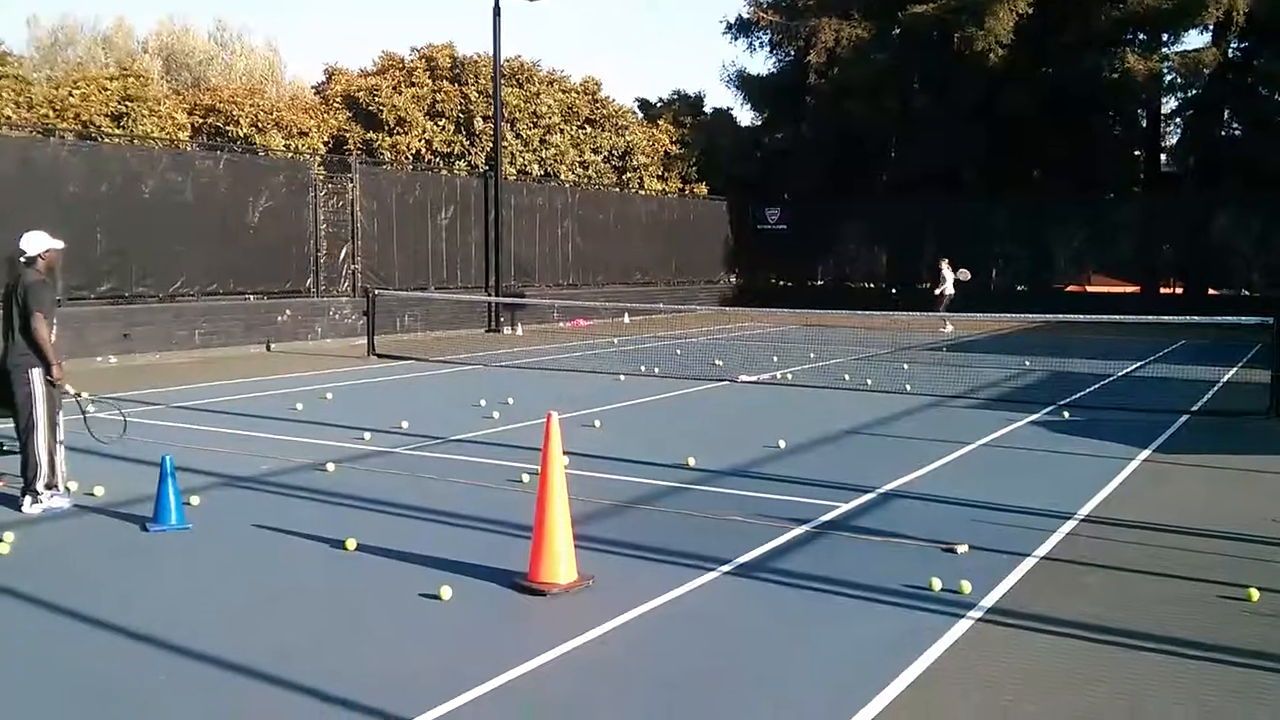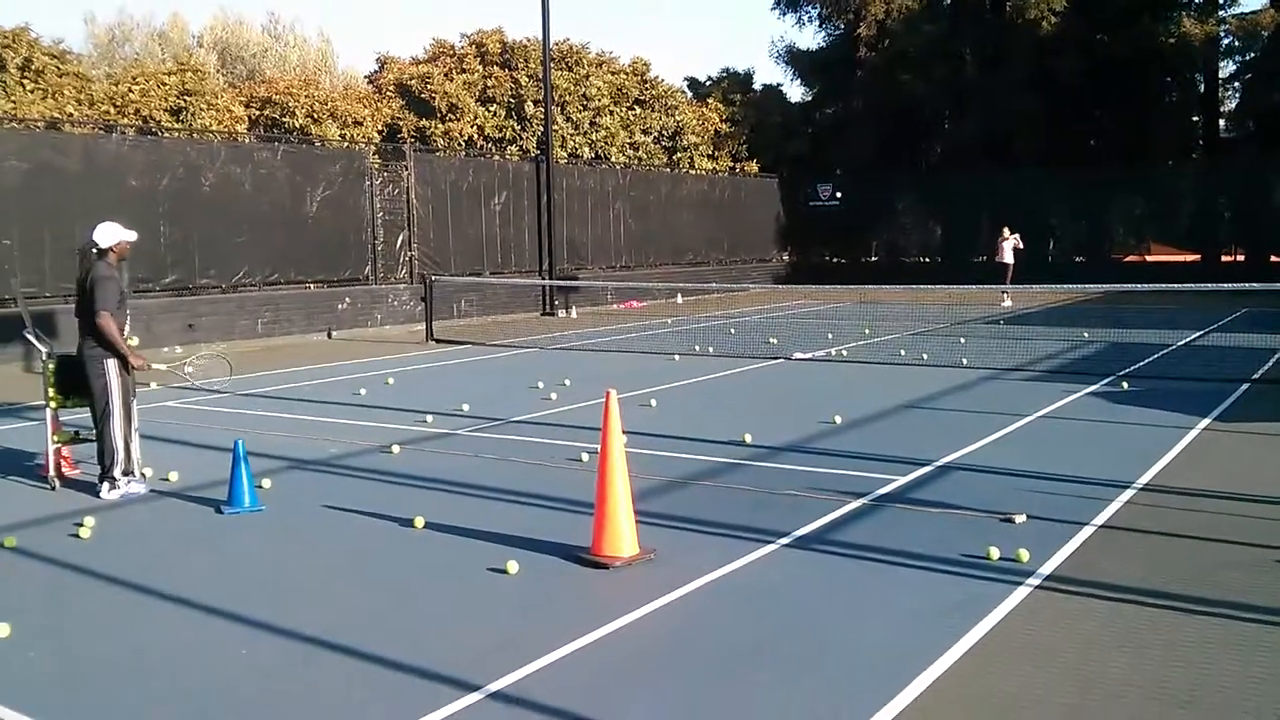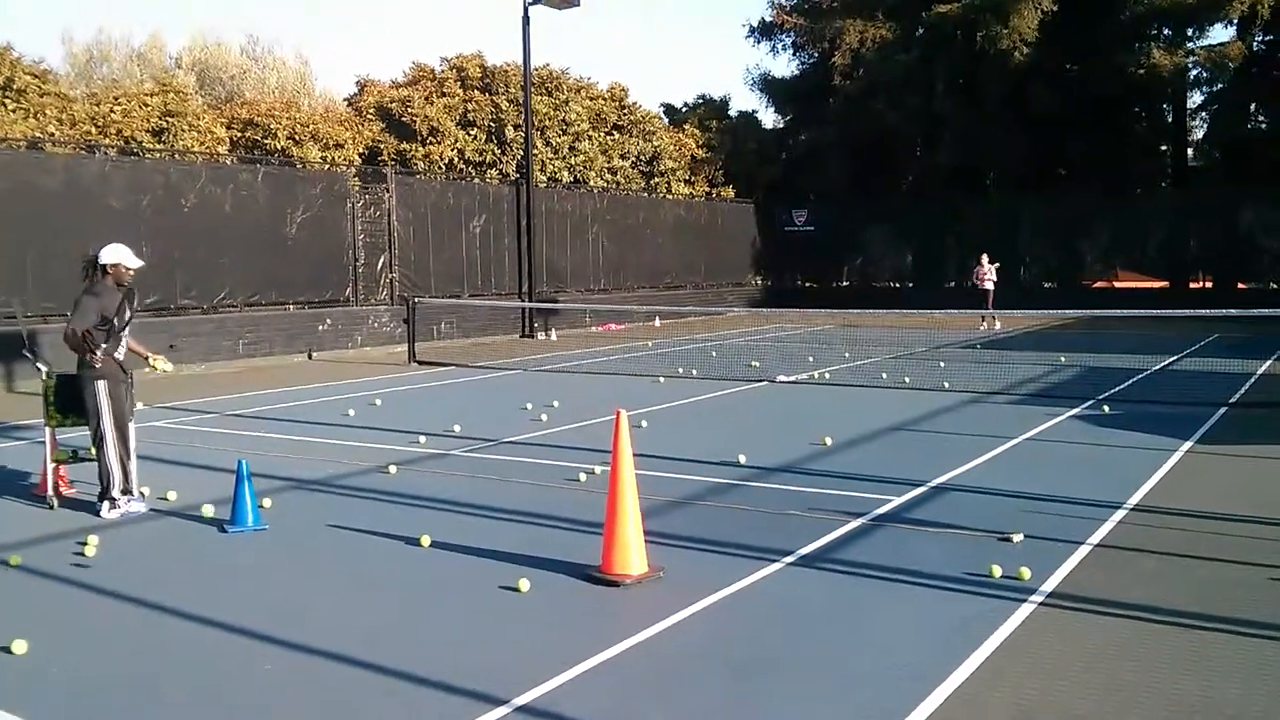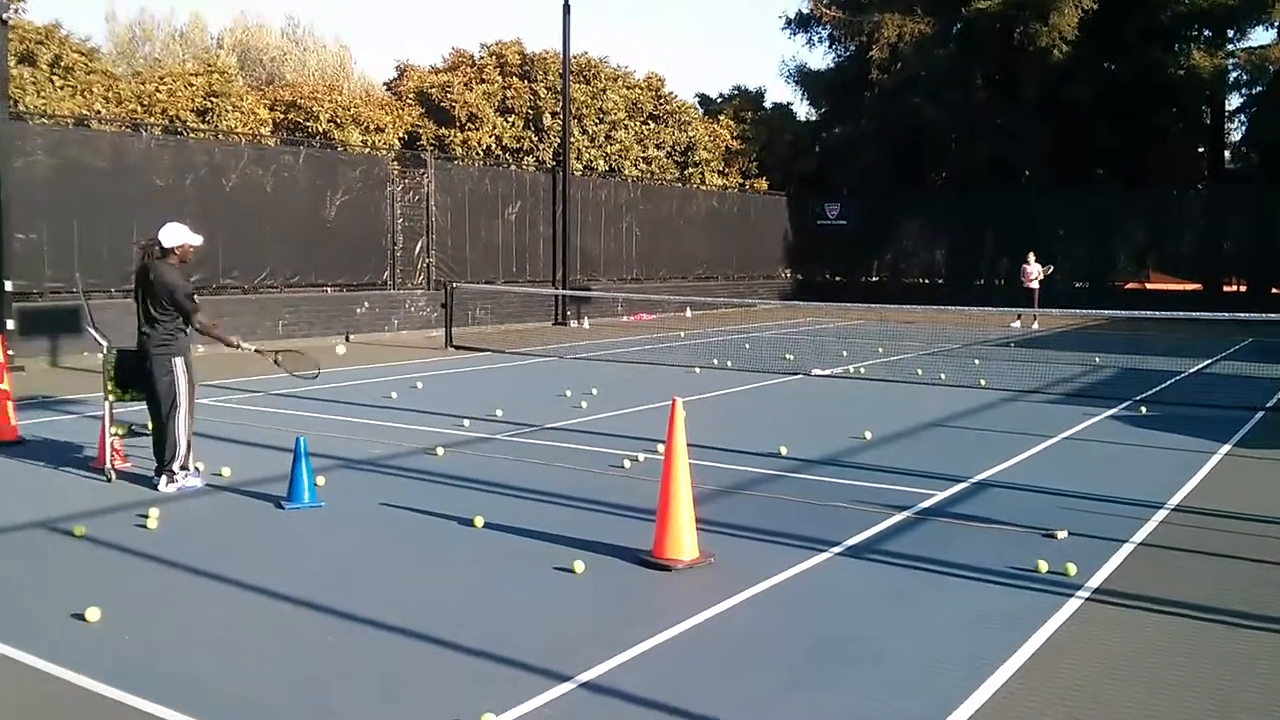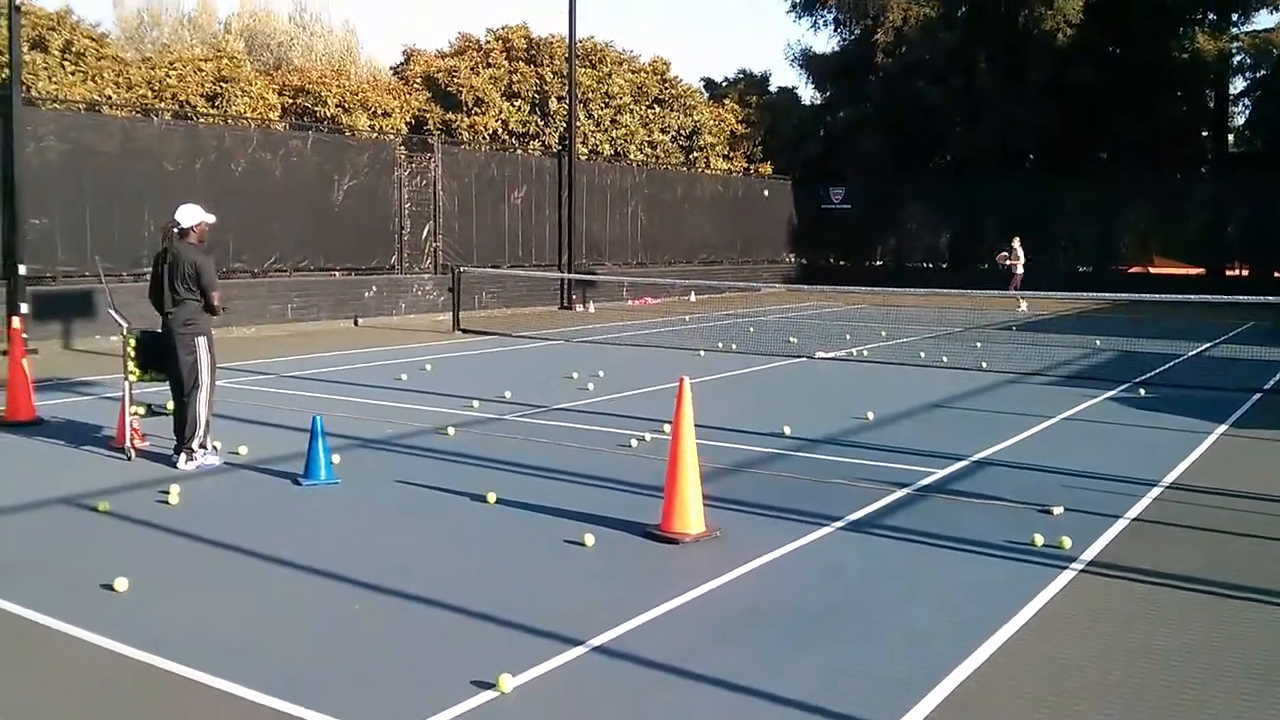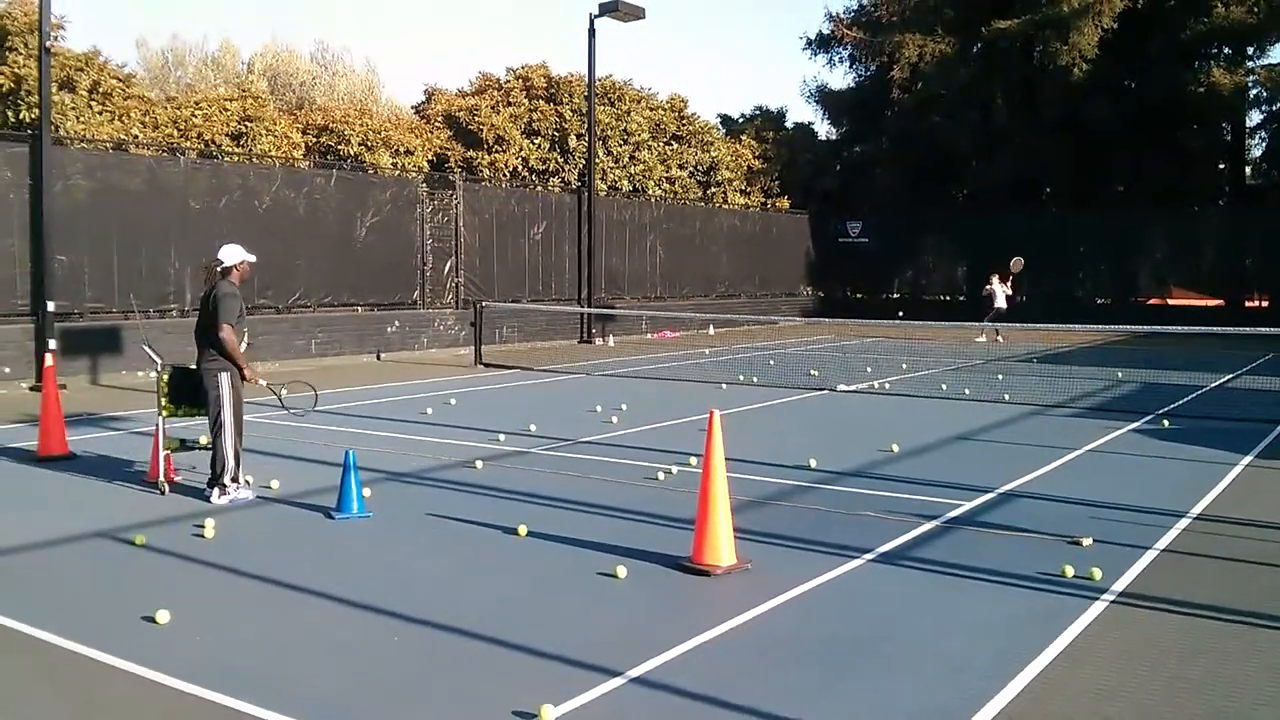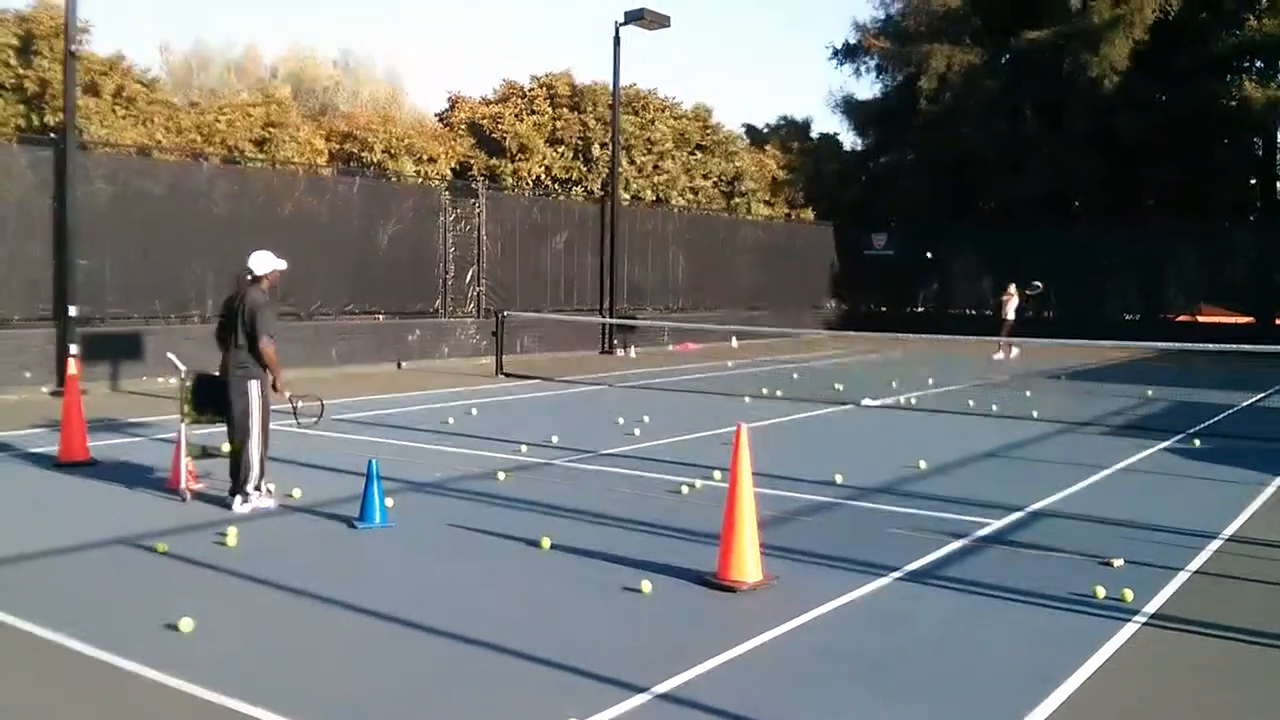
dt=0.7s
person 1, frame 1
left shoulder: (18, 281)
right shoulder: (38, 282)
left elbow: (13, 326)
right elbow: (37, 324)
right wrist: (54, 362)
left hip: (20, 363)
right hip: (32, 366)
left knee: (46, 428)
right knee: (39, 430)
left ankle: (49, 487)
right ankle: (35, 495)
person 1, frame 2
left shoulder: (94, 272)
right shoulder: (106, 275)
left elbow: (82, 313)
right elbow: (103, 319)
right wrist: (129, 354)
left hip: (102, 354)
right hip: (106, 356)
left knee: (123, 417)
right knee: (115, 419)
left ankle: (125, 473)
right ankle: (113, 482)
person 1, frame 3
left shoulder: (118, 294)
right shoulder: (93, 296)
right elbow: (71, 332)
left wrist: (147, 355)
right wrist: (86, 353)
left hip: (118, 375)
right hip: (102, 377)
left knee: (123, 436)
right knee: (111, 438)
left ankle: (123, 493)
right ankle: (113, 501)
person 1, frame 4
left shoulder: (147, 269)
right shoulder: (175, 280)
left elbow: (146, 299)
right elbow: (196, 321)
right wrist: (226, 339)
left hip: (151, 350)
right hip: (171, 354)
left knee: (162, 413)
right knee: (179, 413)
left ankle: (165, 467)
right ankle: (172, 475)
person 1, frame 5
left shoulder: (164, 255)
right shoulder: (199, 257)
left elbow: (154, 296)
right elbow: (215, 301)
right wrist: (215, 309)
left hip: (173, 330)
right hip: (194, 332)
left knee: (183, 392)
right knee: (199, 391)
left ankle: (184, 446)
right ankle: (191, 453)
person 1, frame 6
left shoulder: (213, 291)
right shoulder: (229, 293)
left elbow: (200, 332)
right elbow: (225, 333)
right wrist: (245, 366)
left hip: (211, 367)
right hip: (223, 369)
left knee: (223, 427)
right knee: (228, 428)
left ankle: (219, 481)
right ankle: (224, 488)
person 1, frame 7
left shoulder: (235, 298)
right shoulder: (262, 302)
left elbow: (221, 335)
right elbow: (264, 345)
right wrist: (278, 377)
left hip: (233, 373)
right hip: (250, 376)
left knee: (241, 434)
right knee: (253, 435)
left ankle: (239, 488)
right ankle: (247, 495)
